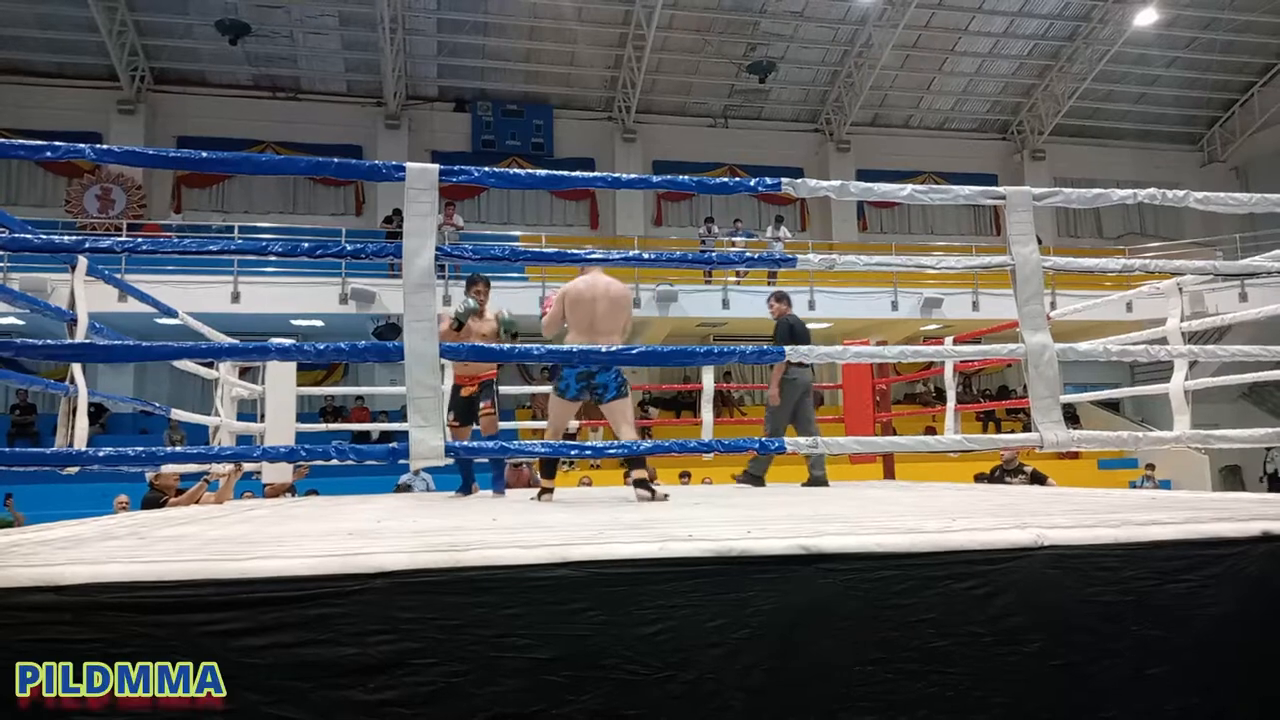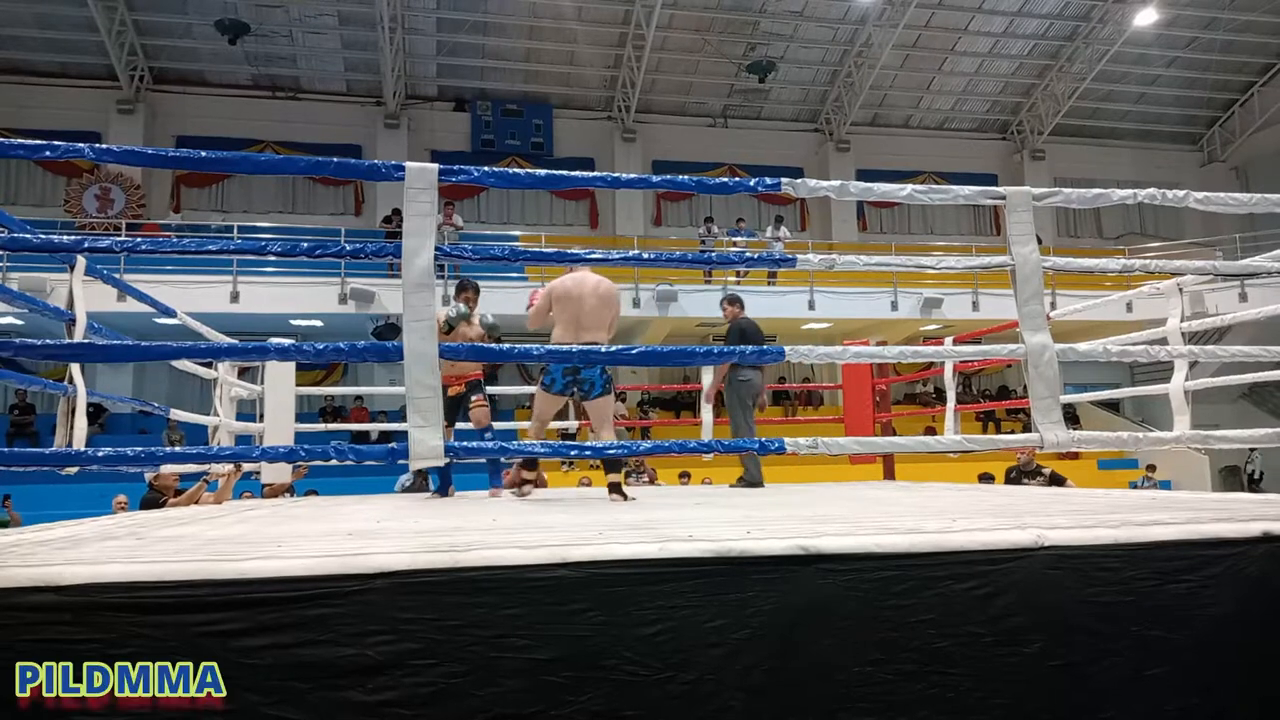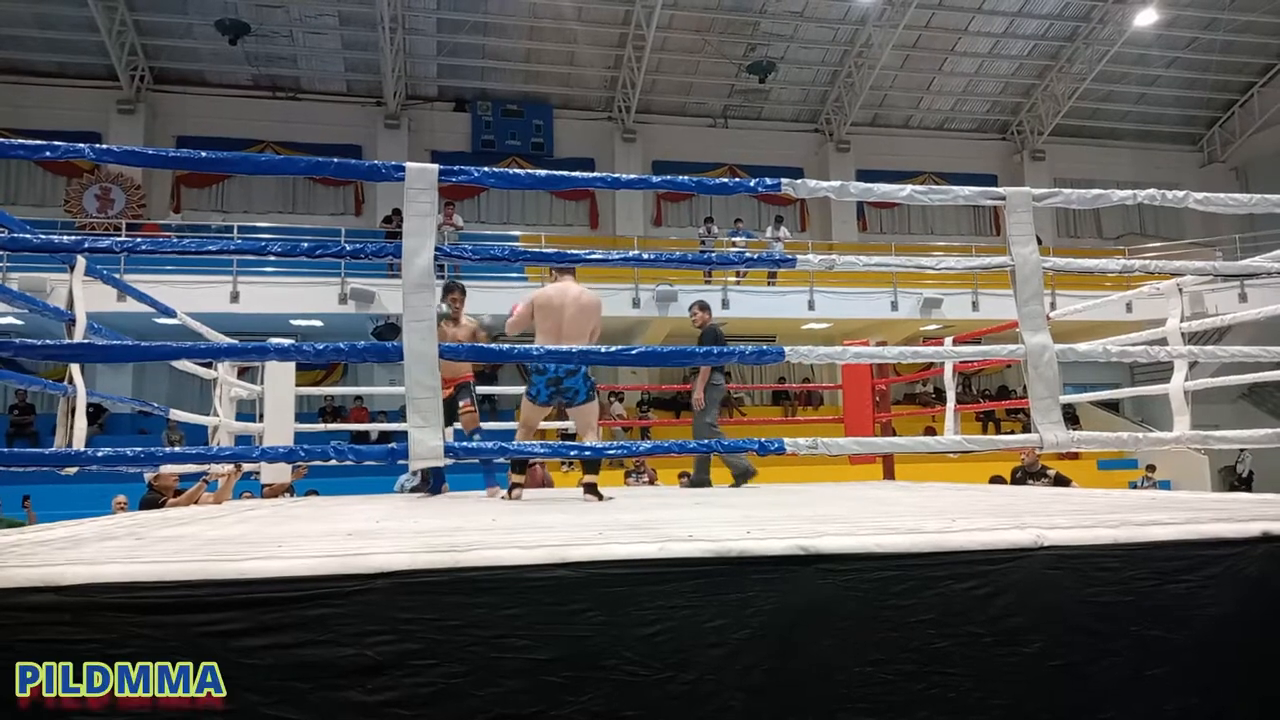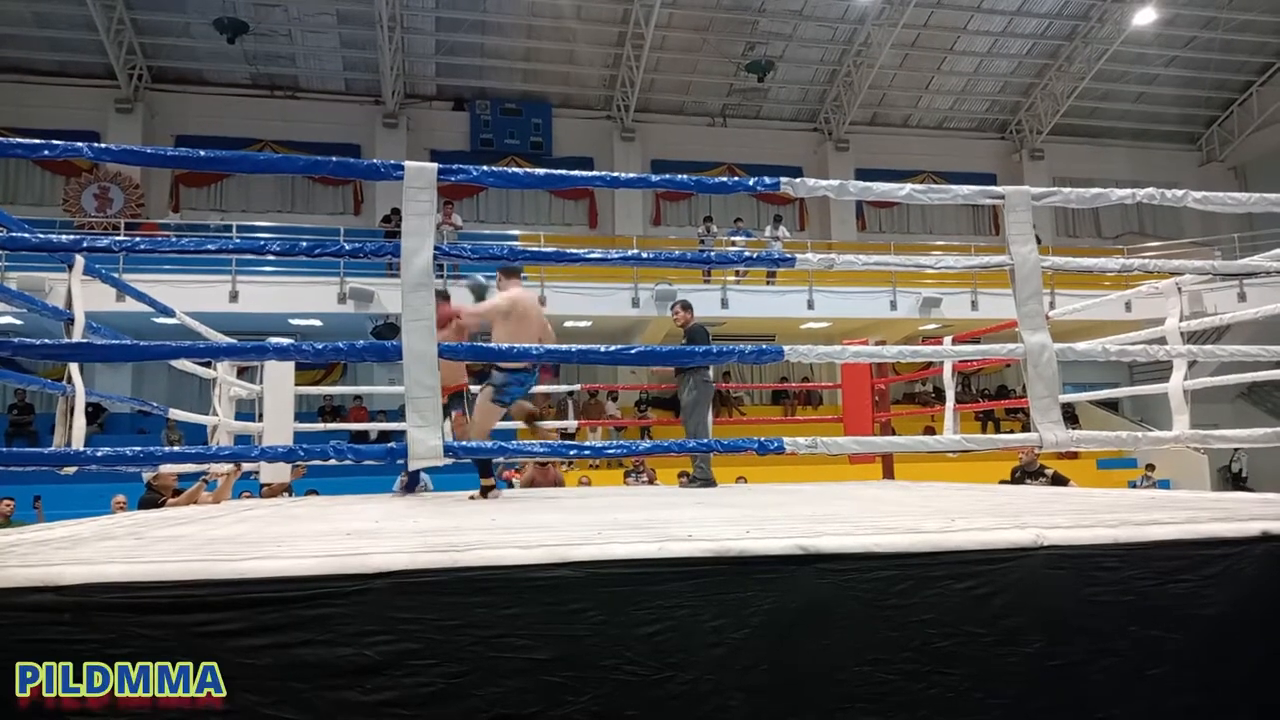
dt=0.5s
person 1, frame 1
left shoulder: (568, 289)
right shoulder: (623, 290)
left elbow: (547, 330)
left wrist: (547, 309)
left hip: (573, 367)
right hip: (607, 365)
left knee: (554, 430)
right knee: (625, 430)
left ankle: (546, 488)
right ankle: (642, 484)
person 1, frame 2
left shoulder: (556, 285)
right shoulder: (610, 288)
left elbow: (533, 322)
left wrist: (534, 303)
left hip: (560, 360)
right hip: (593, 361)
left knee: (539, 422)
right knee: (604, 427)
left ankle: (526, 482)
right ankle: (615, 487)
person 1, frame 3
left shoulder: (539, 296)
right shoulder: (593, 300)
left elbow: (511, 330)
left wrist: (517, 314)
left hip: (543, 369)
right hip: (575, 370)
left knee: (526, 428)
right knee: (589, 432)
left ankle: (515, 485)
right ankle: (590, 487)
person 1, frame 4
left shoulder: (508, 299)
right shoulder: (532, 301)
left elbow: (473, 314)
right elbow: (550, 338)
left wrist: (457, 310)
left hip: (507, 376)
right hip: (526, 373)
left knee: (477, 432)
left ankle: (488, 487)
right ankle: (529, 417)
person 2, frame 1
left shoulder: (496, 319)
right shoulder: (451, 317)
right elbow: (440, 341)
left wrist: (510, 333)
right wrist: (458, 322)
left hip: (486, 381)
right hip: (461, 383)
left knee: (489, 428)
right knee: (459, 438)
left ankle: (499, 483)
right ankle: (468, 484)
person 2, frame 2
left shoulder: (481, 325)
right shoulder: (441, 318)
left wrist: (495, 336)
right wrist: (448, 325)
left hip: (472, 381)
right hip: (447, 384)
left knee: (482, 422)
left ankle: (496, 480)
right ankle: (445, 485)
person 2, frame 3
left shoulder: (472, 325)
left wrist: (488, 339)
right wrist: (434, 323)
left hip: (462, 383)
left knee: (471, 424)
left ankle: (490, 479)
right ankle: (438, 483)
person 2, frame 4
left shoulder: (459, 323)
right shoulder: (425, 331)
left elbow: (477, 318)
left wrist: (480, 298)
left hip: (456, 391)
right hip: (433, 394)
left knee: (464, 436)
right knee: (417, 436)
left ankle: (488, 476)
right ankle: (412, 479)
person 3, frame 1
left shoulder: (783, 324)
right shoulder: (801, 325)
left wrist: (773, 385)
left hip: (790, 377)
right hip: (804, 375)
left knee: (773, 428)
right knee: (807, 428)
left ankle: (755, 473)
right ankle: (818, 474)
person 3, frame 2
left shoulder: (737, 327)
right shoulder: (756, 328)
left wrist: (713, 386)
right wrist: (762, 393)
left hip: (741, 378)
right hip: (755, 378)
left knee: (743, 429)
right knee: (744, 427)
left ankle: (753, 477)
right ankle: (751, 474)
person 3, frame 3
left shoulder: (709, 332)
right shoulder: (713, 333)
left wrist: (698, 389)
left hip: (709, 384)
right hip: (711, 385)
left knee: (708, 429)
right knee: (702, 430)
left ankle: (741, 467)
right ankle: (701, 477)
person 3, frame 4
left shoulder: (697, 330)
right shoulder: (687, 335)
left hip: (697, 382)
right hip: (689, 383)
left knee: (697, 430)
right knee: (692, 430)
left ankle: (703, 476)
right ankle: (699, 475)
